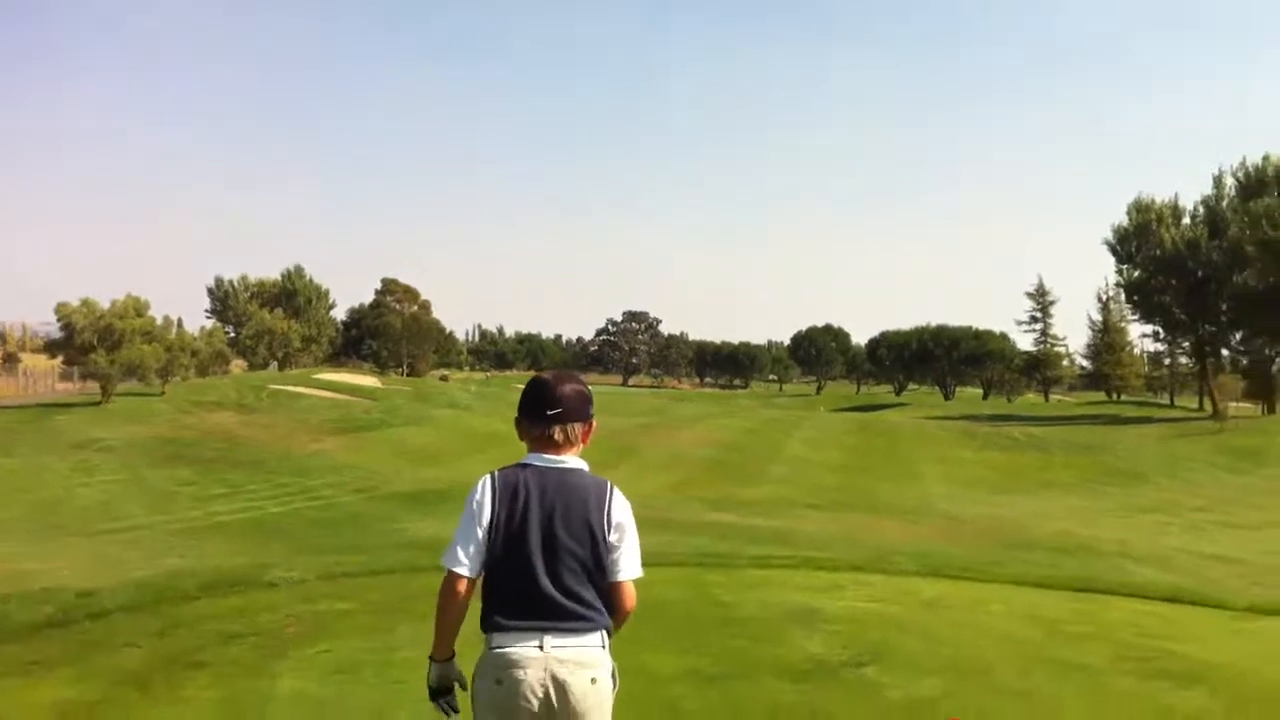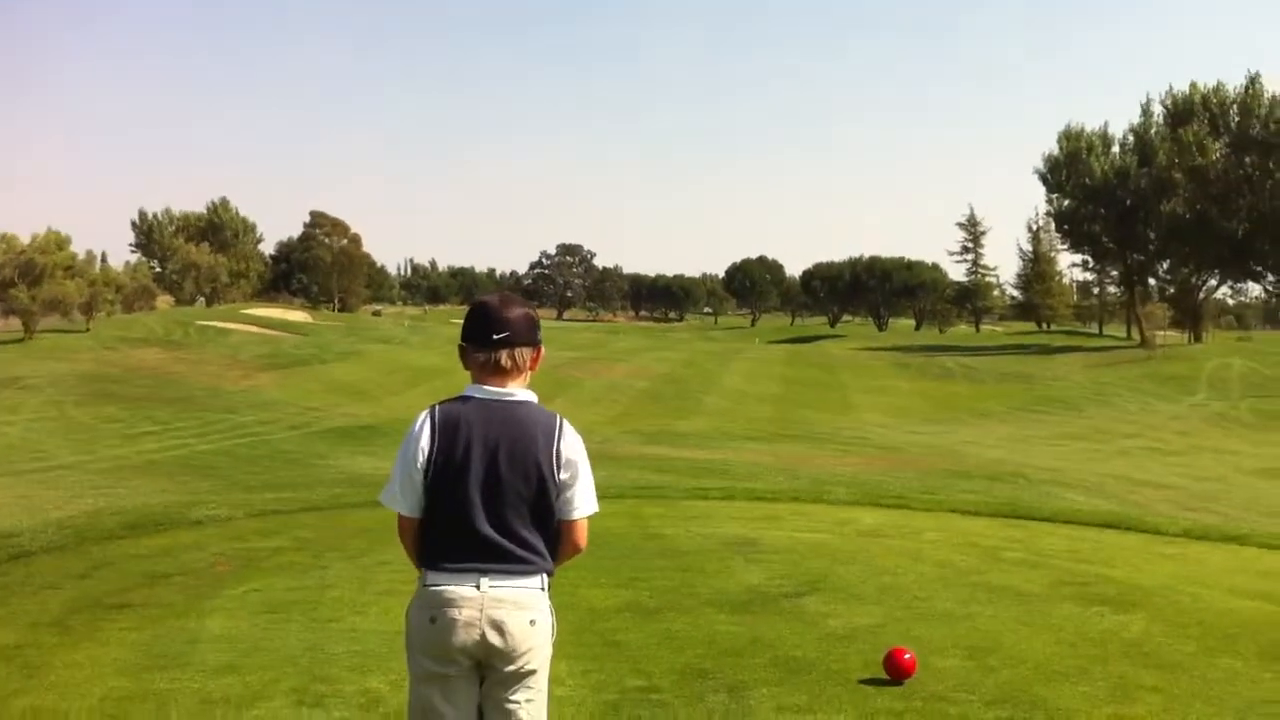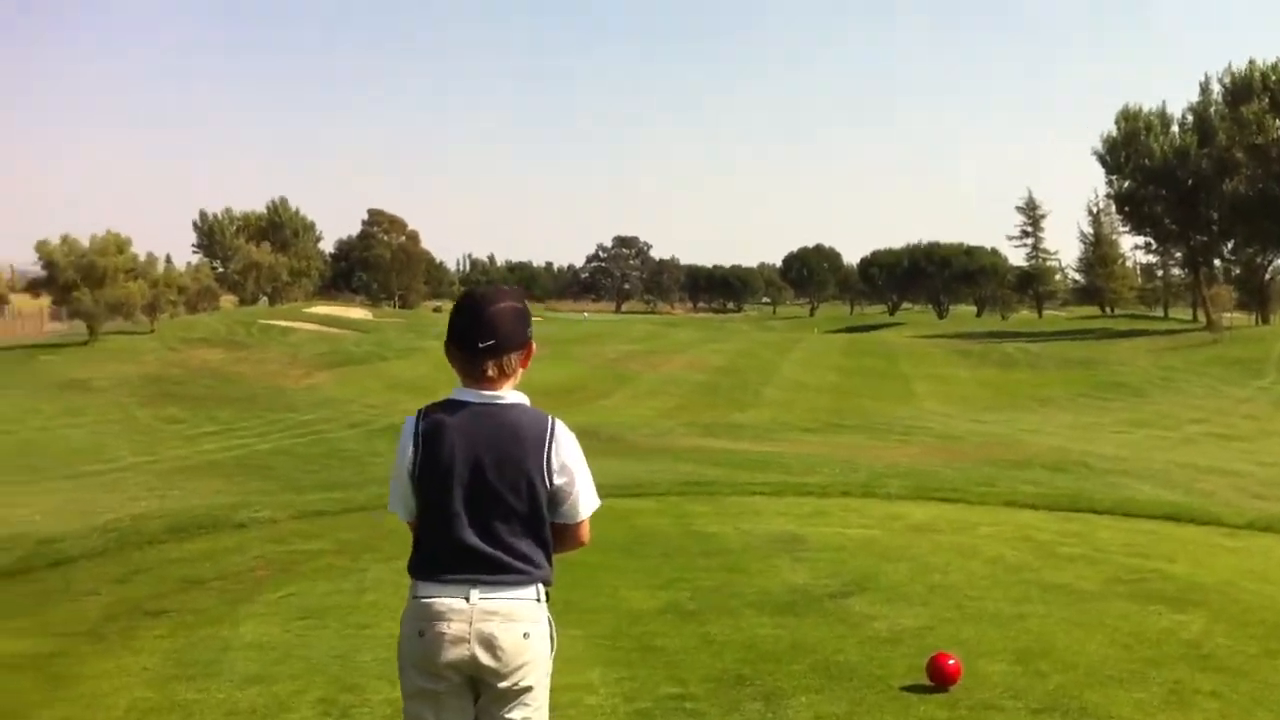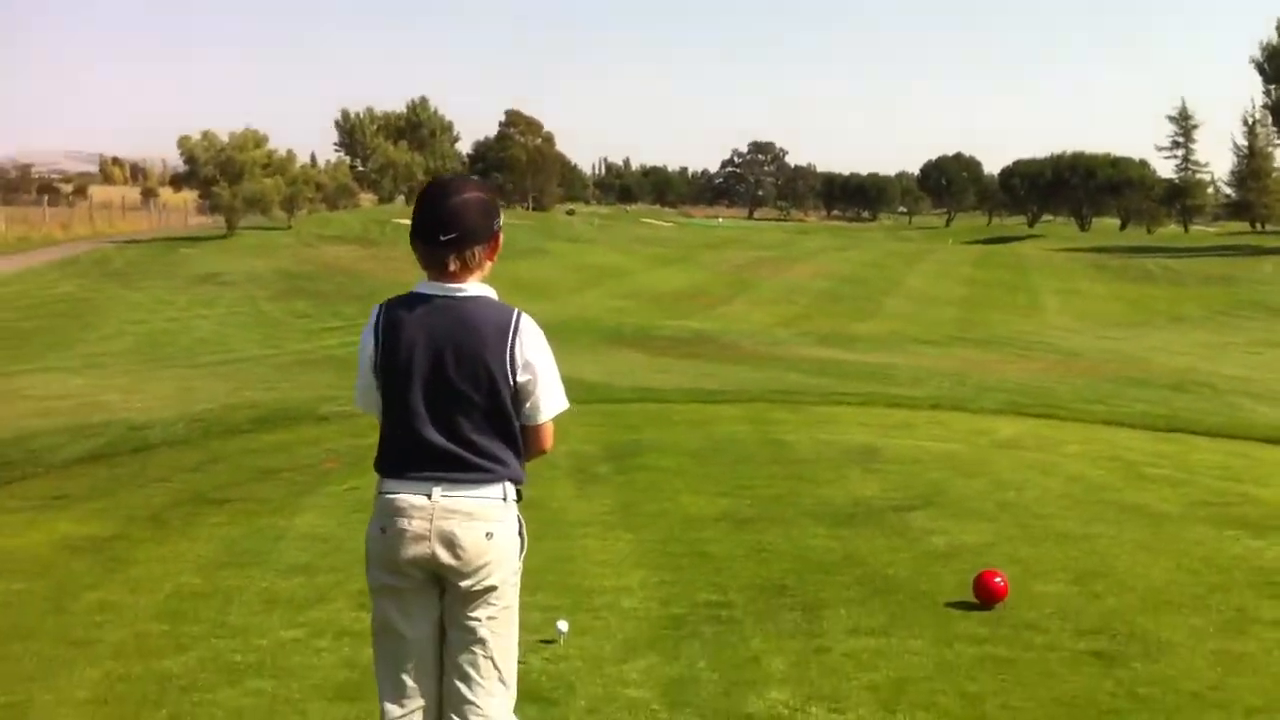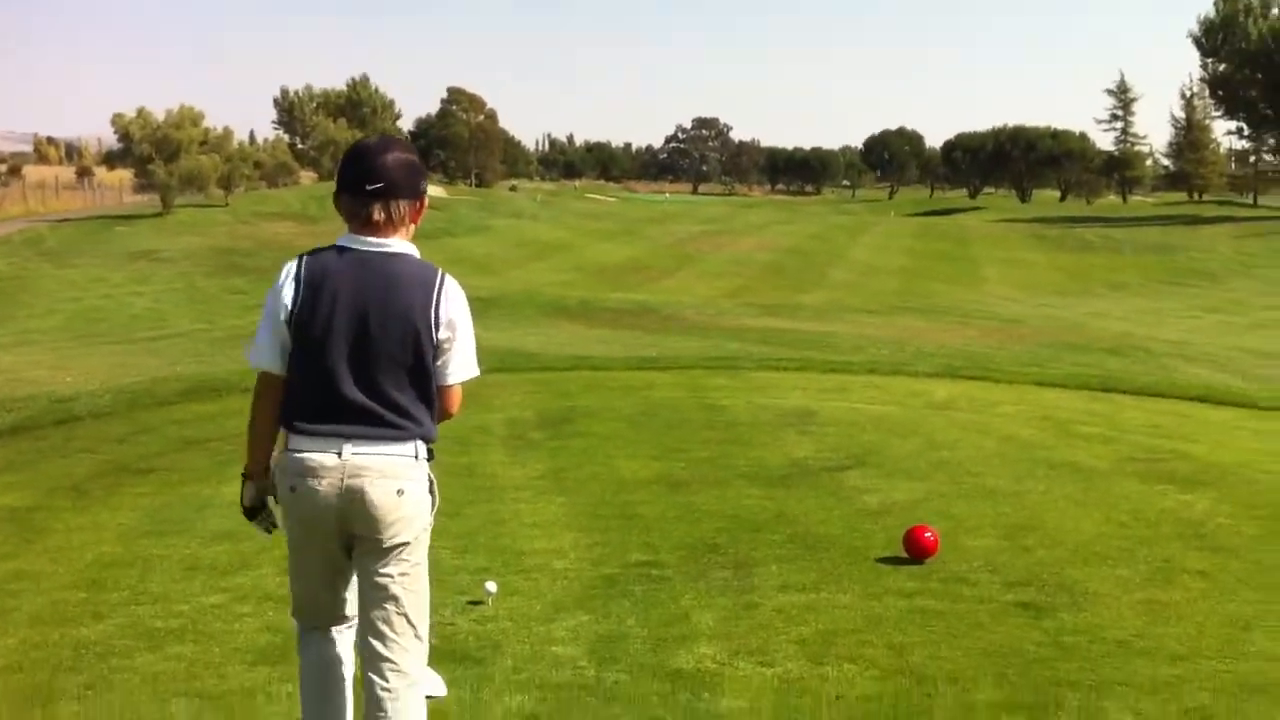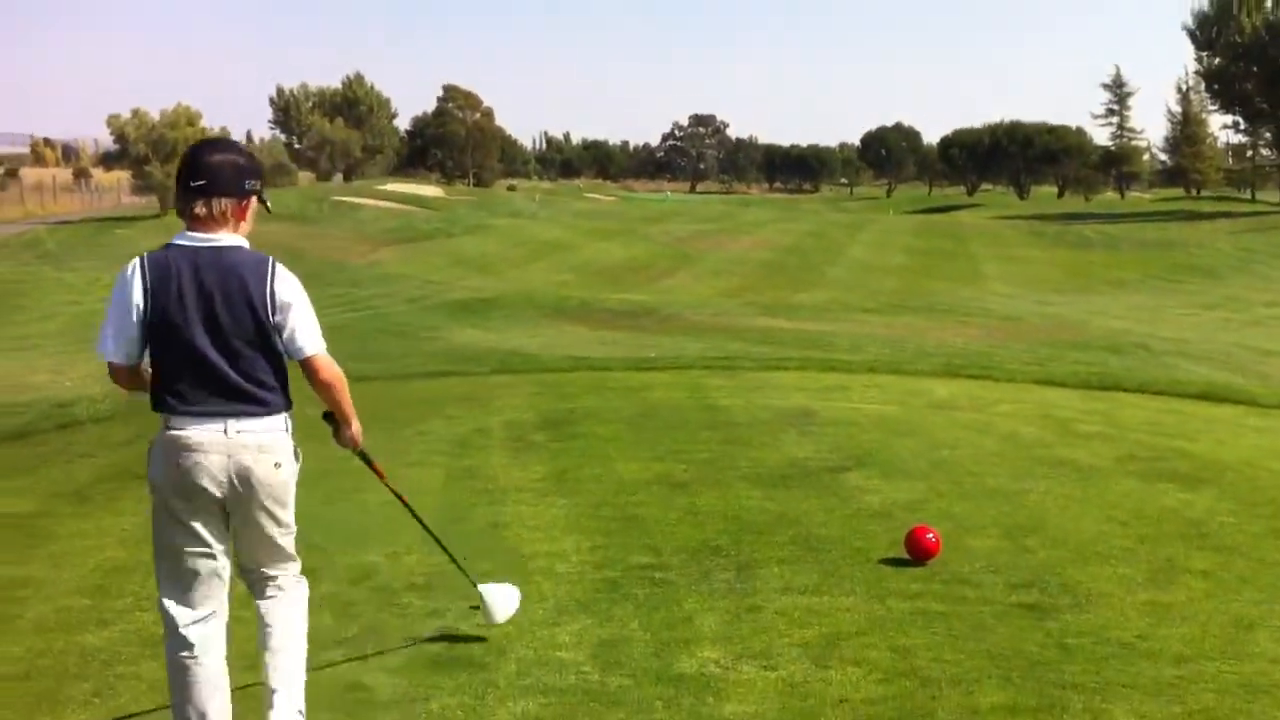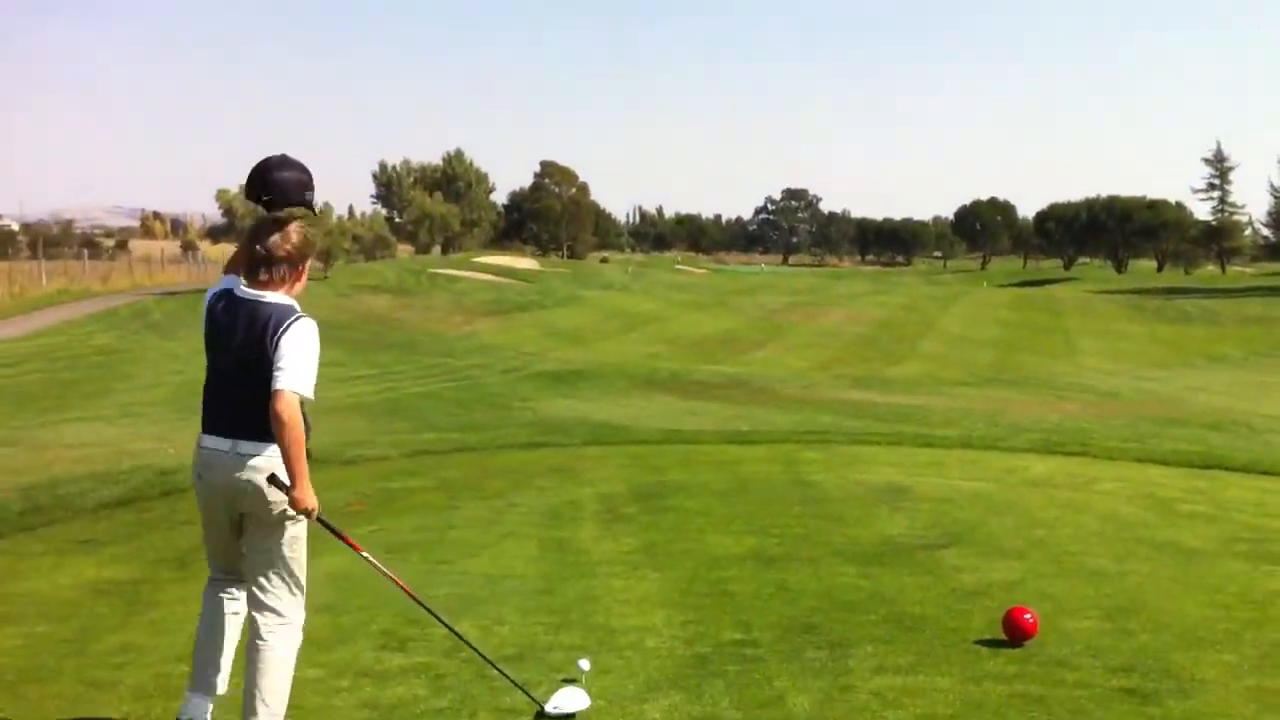
dt=0.7s
person 1, frame 1
left shoulder: (492, 489)
right shoulder: (608, 498)
left elbow: (458, 587)
right elbow: (624, 601)
left wrist: (441, 658)
left hip: (510, 662)
right hip: (585, 664)
person 1, frame 2
left shoulder: (432, 424)
right shoulder: (558, 434)
left elbow: (409, 527)
right elbow: (575, 539)
left hip: (444, 603)
right hip: (523, 606)
person 1, frame 3
left shoulder: (420, 428)
right shoulder: (550, 434)
left elbow: (416, 524)
right elbow: (577, 533)
left hip: (435, 614)
right hip: (517, 616)
person 1, frame 4
left shoulder: (385, 323)
right shoulder: (516, 330)
left elbow: (384, 418)
right elbow: (540, 440)
left hip: (401, 513)
right hip: (483, 517)
person 1, frame 5
left shoulder: (299, 276)
right shoulder: (439, 289)
left elbow: (270, 389)
right elbow: (448, 403)
left wrist: (254, 474)
left hip: (308, 467)
right hip: (395, 474)
left knee: (322, 627)
right knee: (395, 649)
person 1, frame 6
left shoulder: (144, 274)
right shoulder: (272, 276)
left elbow: (122, 370)
right elbow: (319, 367)
right wrist: (348, 421)
left hip: (186, 448)
right hip: (264, 445)
left knee: (192, 611)
right knee: (278, 582)
person 1, frame 7
left shoulder: (220, 304)
right shoulder: (295, 327)
left elbow: (232, 270)
right elbow: (284, 408)
left wrist: (261, 223)
right wrist: (301, 483)
left hip: (213, 462)
right hip: (268, 470)
left knee: (226, 581)
right knee: (276, 610)
